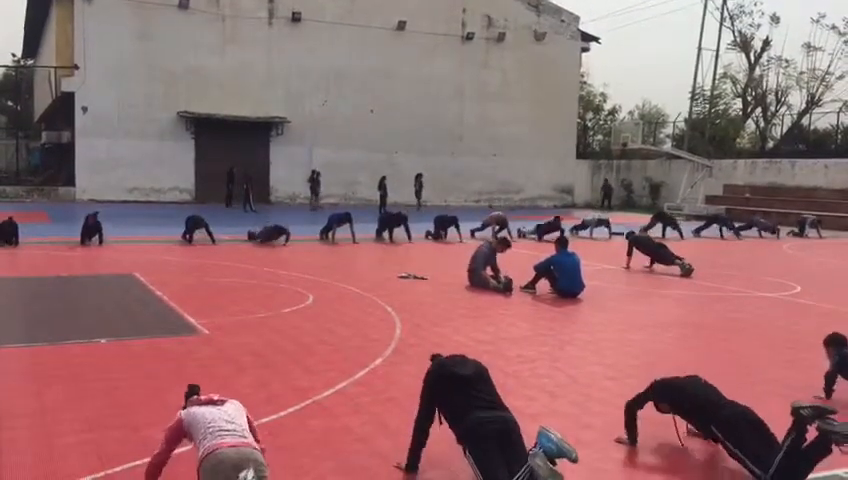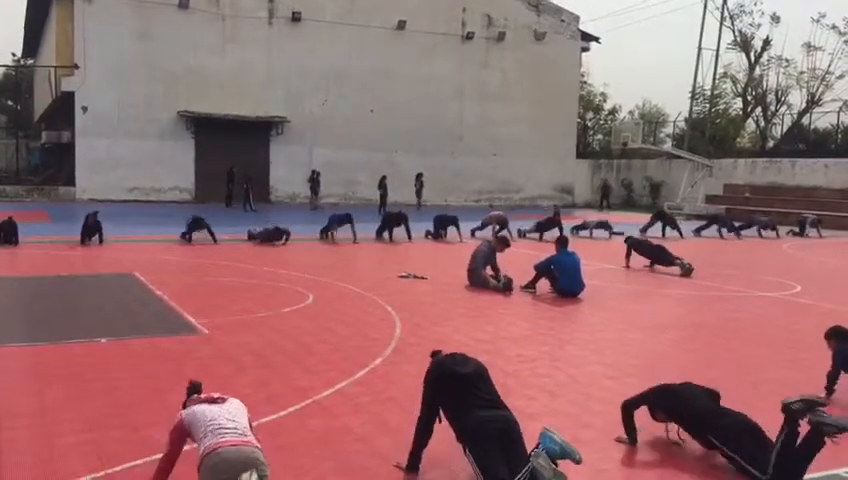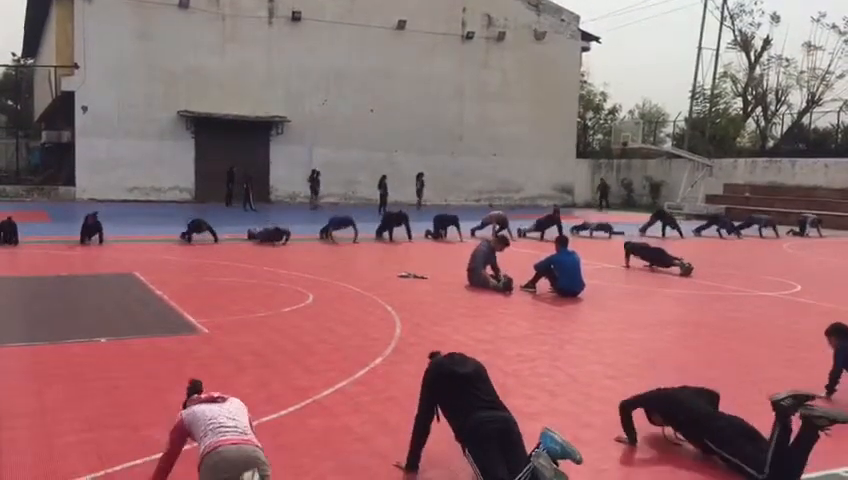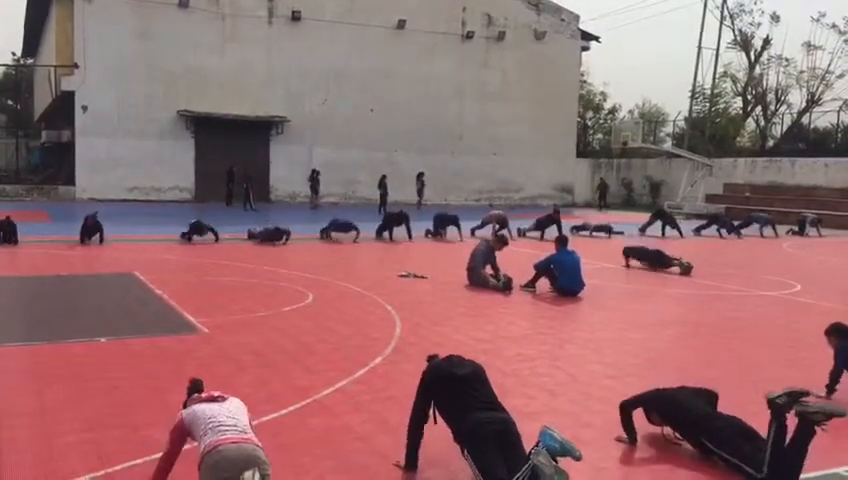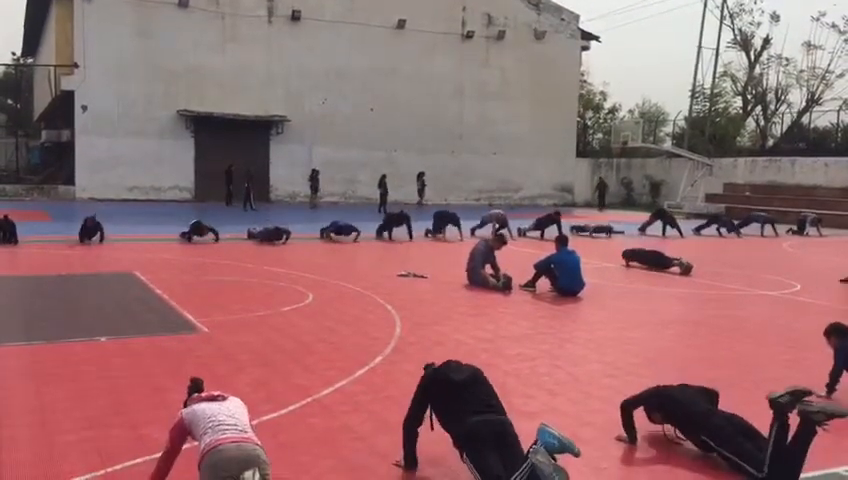
dt=0.1s
person 1, frame 1
left shoulder: (661, 388)
right shoulder: (689, 382)
left elbow: (631, 407)
left wrist: (631, 439)
right wrist: (706, 432)
left hip: (728, 425)
right hip: (742, 414)
left ankle: (799, 425)
right ankle: (825, 435)
person 1, frame 2
left shoulder: (658, 394)
right shoulder: (686, 388)
left elbow: (627, 406)
right elbow: (714, 395)
left wrist: (632, 439)
left hip: (721, 432)
right hip: (736, 420)
left ankle: (792, 419)
right ankle: (818, 424)
person 1, frame 3
left shoulder: (655, 398)
right shoulder: (683, 392)
left elbow: (625, 406)
right elbow: (714, 396)
left wrist: (631, 439)
left hip: (716, 436)
right hip: (731, 423)
left ankle: (783, 416)
right ankle: (811, 420)
person 1, frame 4
left shoulder: (655, 398)
right shoulder: (681, 391)
left elbow: (625, 406)
right elbow: (712, 394)
left wrist: (631, 438)
left hip: (715, 436)
right hip: (729, 423)
left ankle: (778, 413)
right ankle: (807, 417)
person 1, frame 5
left shoulder: (656, 395)
right shoulder: (682, 390)
left elbow: (626, 406)
right elbow: (713, 393)
left wrist: (631, 438)
left hip: (716, 434)
right hip: (730, 421)
left ankle: (780, 413)
right ankle: (808, 417)
person 2, frame 1
left shoulder: (435, 374)
right shoulder: (476, 367)
left elbow: (424, 421)
left hip: (475, 430)
right hip: (505, 422)
left ankle: (539, 453)
right ankle: (543, 449)
person 2, frame 2
left shoulder: (436, 372)
right shoulder: (475, 365)
left elbow: (427, 419)
left hip: (475, 429)
right hip: (506, 420)
left ankle: (542, 452)
right ankle: (545, 449)
person 2, frame 3
left shoulder: (434, 372)
right shoulder: (474, 365)
left elbow: (424, 419)
left wrist: (412, 464)
left hip: (475, 429)
right hip: (505, 421)
left ankle: (543, 451)
right ankle: (546, 448)
person 2, frame 4
left shoulder: (432, 374)
right shoulder: (473, 367)
left elbow: (418, 420)
left wrist: (410, 464)
left hip: (473, 430)
right hip: (503, 422)
left ankle: (537, 460)
right ankle: (545, 447)
person 2, frame 5
left shoulder: (430, 380)
right shoulder: (473, 372)
left elbow: (411, 423)
left wrist: (410, 463)
left hip: (471, 433)
right hip: (500, 424)
left ankle: (537, 456)
right ankle: (543, 445)
